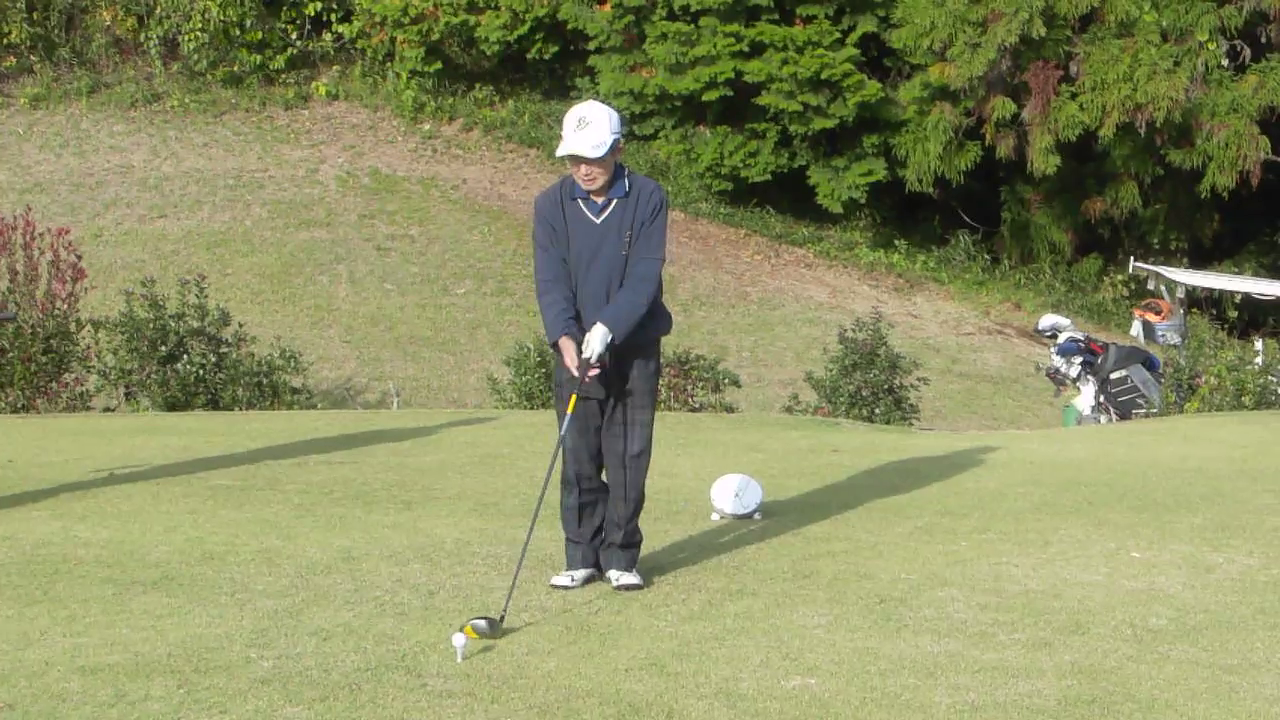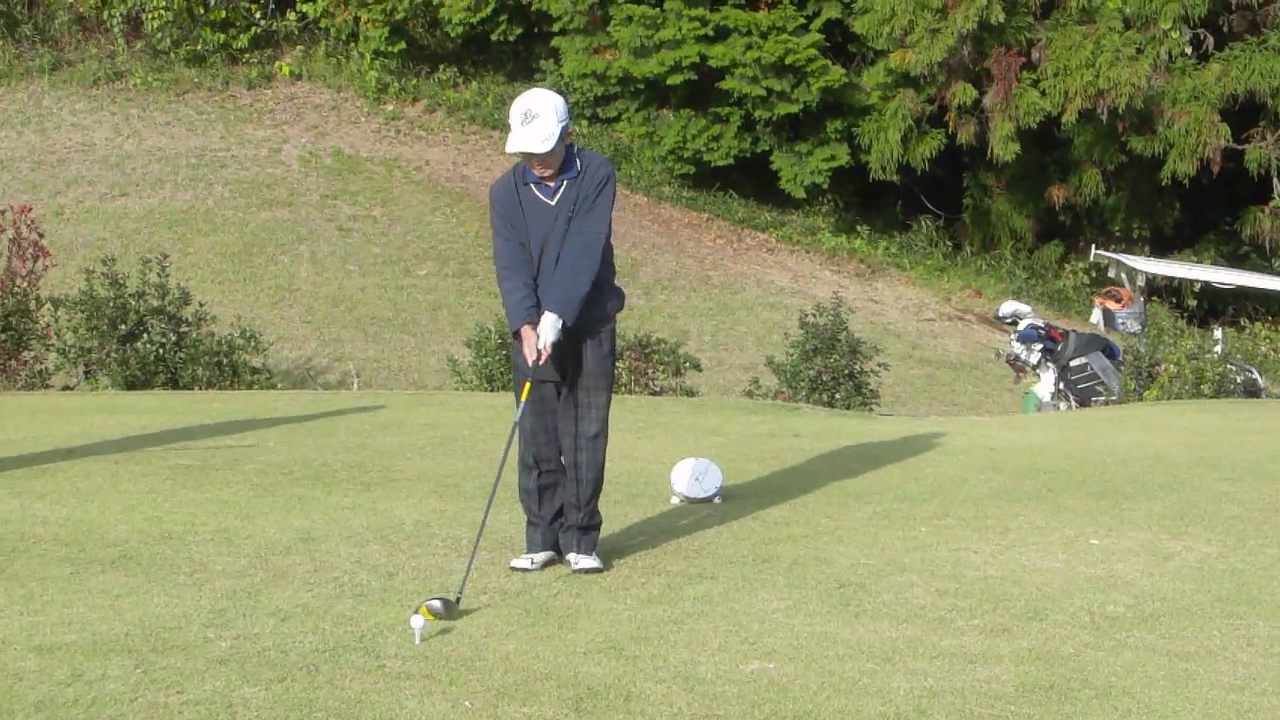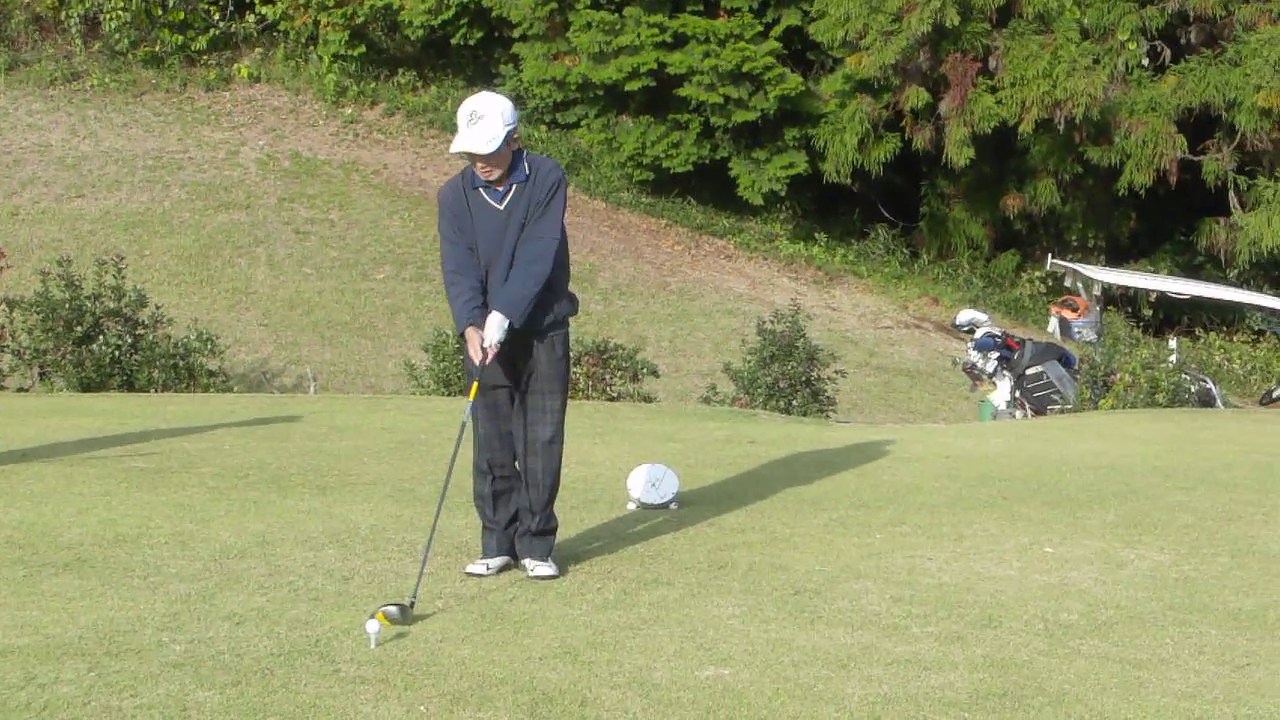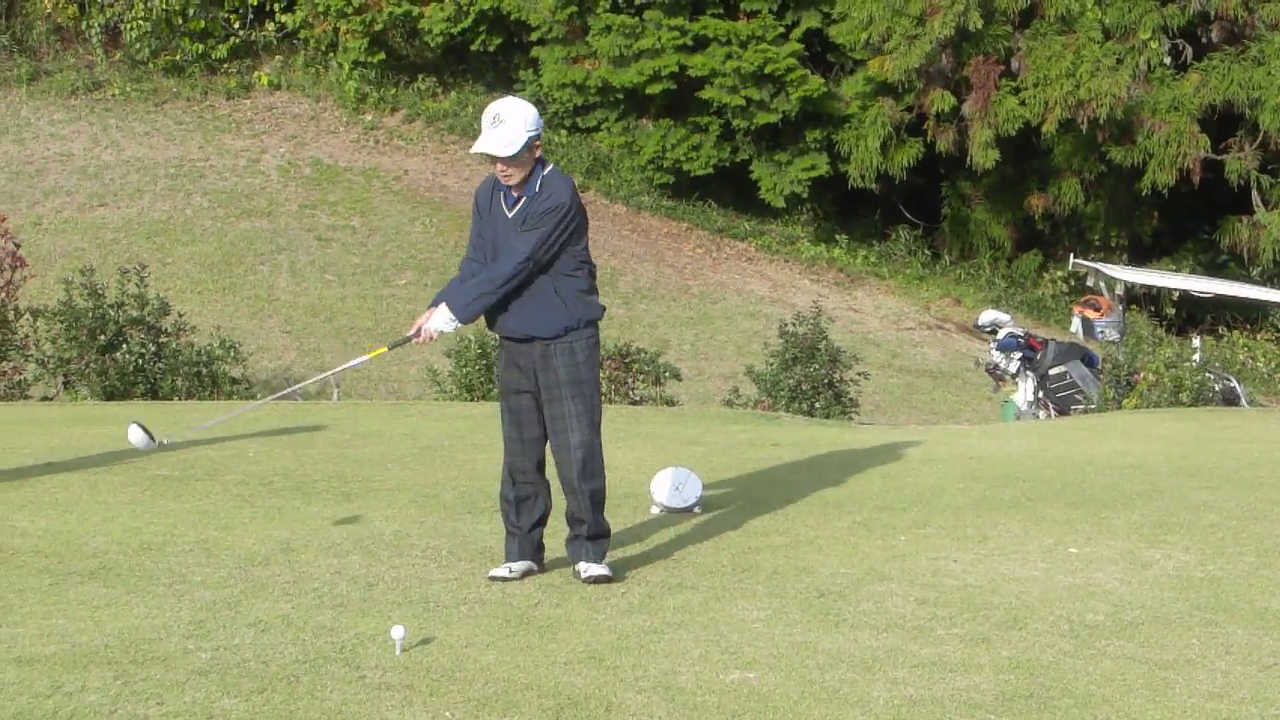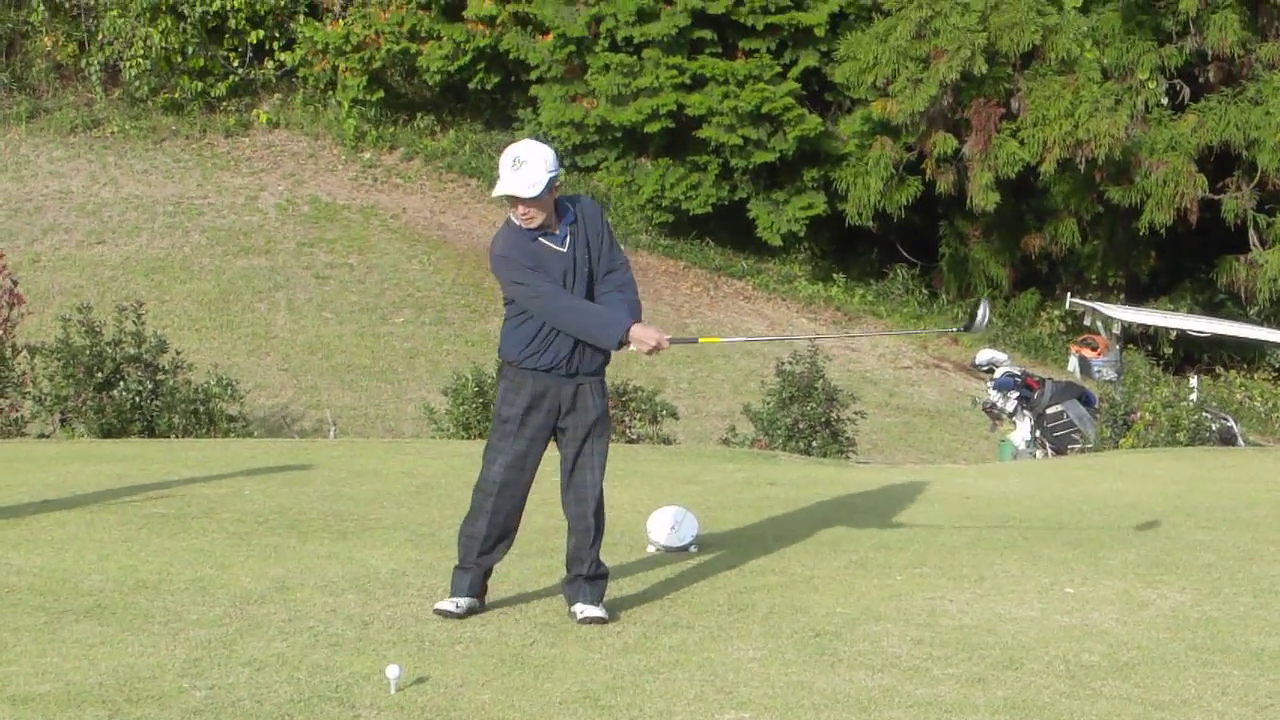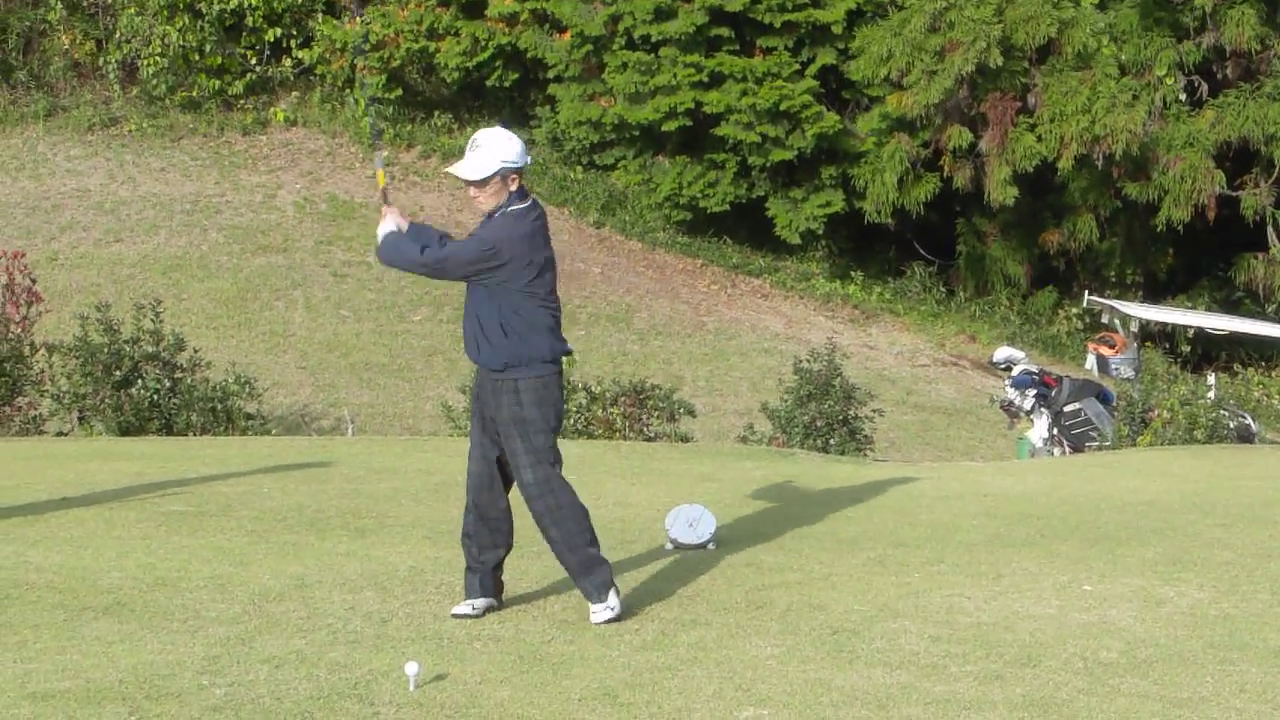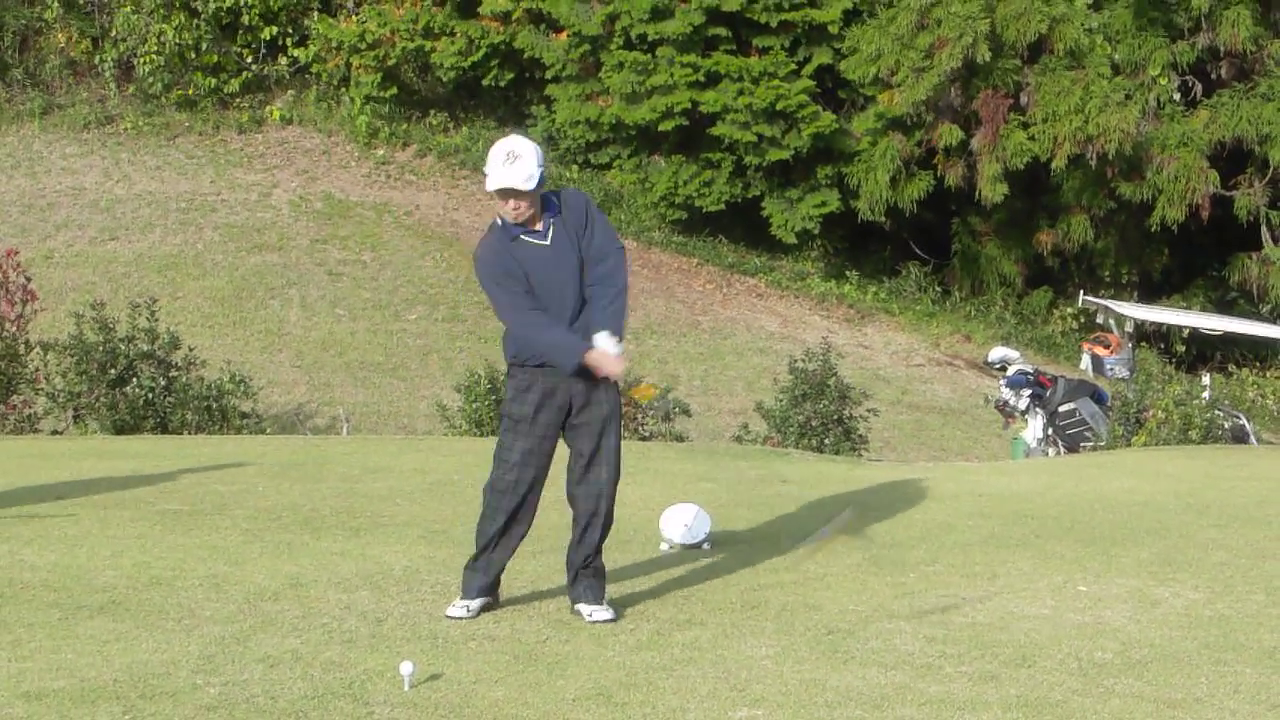
dt=0.7s
person 1, frame 1
left shoulder: (648, 198)
right shoulder: (551, 204)
left elbow: (645, 274)
right elbow: (550, 280)
left wrist: (608, 328)
right wrist: (564, 338)
left hip: (635, 347)
right hip: (576, 348)
left knee: (628, 457)
right knee: (579, 458)
left ankle: (620, 556)
right ankle: (582, 556)
person 1, frame 2
left shoulder: (597, 174)
right shoulder: (506, 190)
left elbow: (584, 252)
right elbow: (511, 265)
left wrist: (556, 317)
right wrist: (525, 326)
left hip: (589, 327)
right hip: (534, 331)
left knee: (585, 437)
right knee: (537, 439)
left ankle: (580, 538)
right ankle: (542, 537)
person 1, frame 3
left shoulder: (546, 179)
right shoulder: (454, 195)
left elbow: (536, 260)
right elbow: (458, 268)
left wrist: (500, 318)
right wrist: (471, 326)
left hip: (543, 330)
right hip: (486, 333)
left knee: (542, 443)
right knee: (492, 445)
left ankle: (537, 545)
right ankle: (498, 544)
person 1, frame 4
left shoulder: (558, 196)
right shoulder: (488, 194)
left elbow: (512, 268)
right elbow: (477, 263)
left wrist: (449, 314)
right wrist: (439, 305)
left hip: (567, 339)
right hip: (515, 340)
left knee: (577, 446)
right knee: (520, 451)
left ankle: (589, 548)
right ankle: (523, 549)
person 1, frame 5
left shoulder: (588, 215)
right shoulder: (506, 248)
left elbow: (615, 280)
right elbow: (560, 307)
left wrist: (626, 324)
right wrist: (626, 331)
left hip: (585, 378)
right hip: (527, 379)
left knee: (586, 488)
right knee: (499, 481)
left ankle: (585, 590)
right ankle: (467, 585)
person 1, frame 6
left shoulder: (511, 231)
right shoulder: (505, 215)
left elbow: (445, 263)
right elbow: (458, 254)
left wrist: (391, 237)
right wrist: (410, 229)
left hip: (528, 380)
right hip: (493, 375)
left knee: (540, 479)
right knee: (483, 483)
left ankle: (598, 585)
right ankle: (482, 586)
person 1, frame 7
left shoulder: (576, 207)
right shoulder: (493, 248)
left elbow: (606, 273)
right elbow: (525, 318)
left wrist: (605, 335)
right wrist: (582, 349)
left hip: (595, 372)
right hip: (533, 377)
left knee: (595, 484)
right knee: (512, 484)
left ankle: (585, 590)
right ankle: (478, 585)
